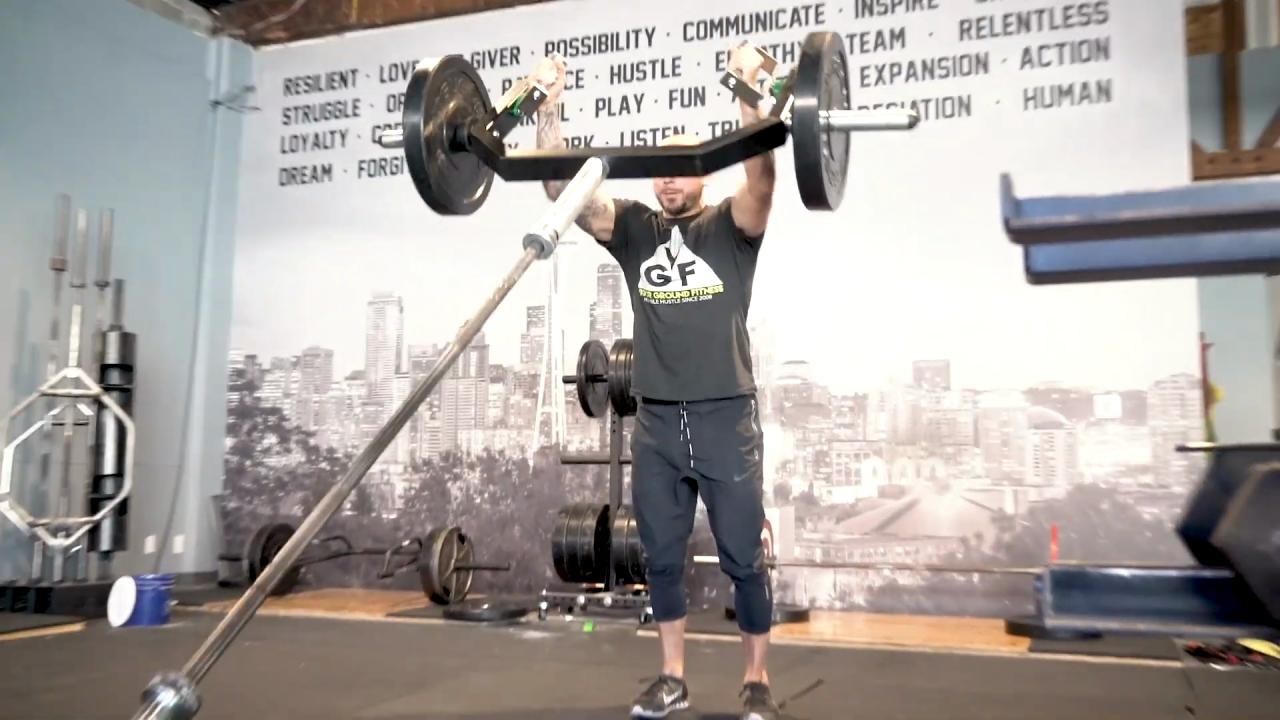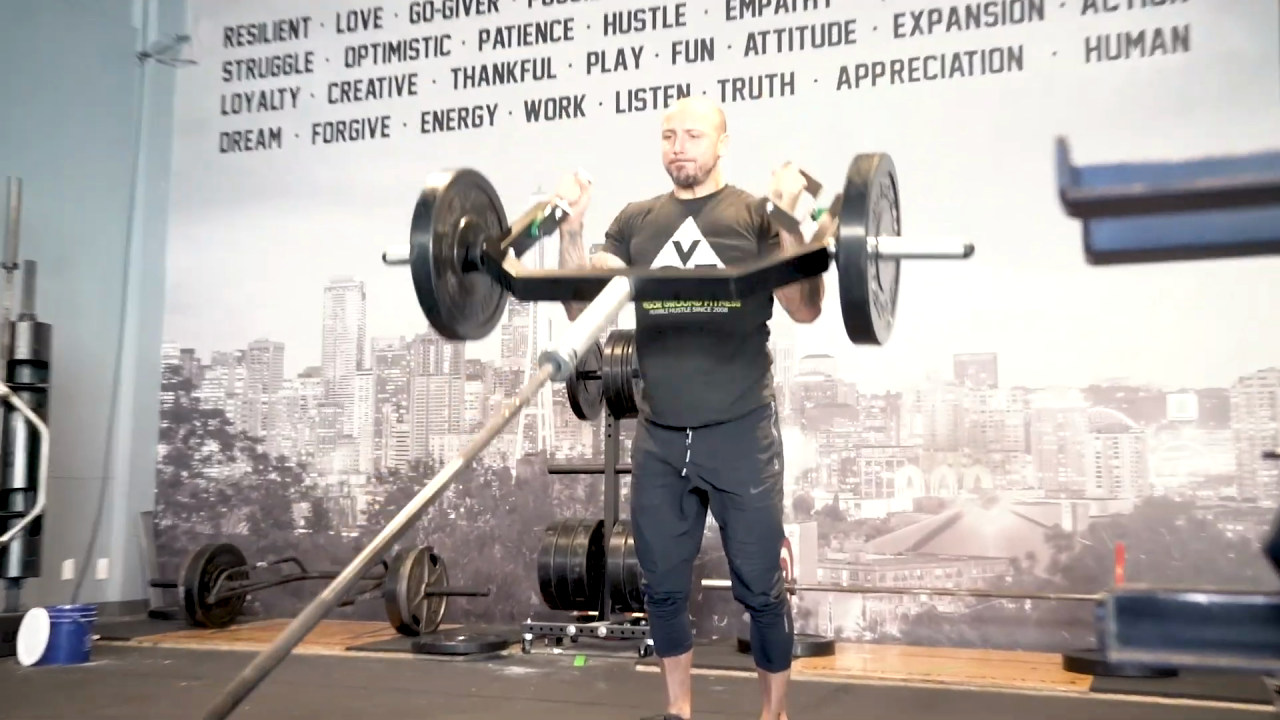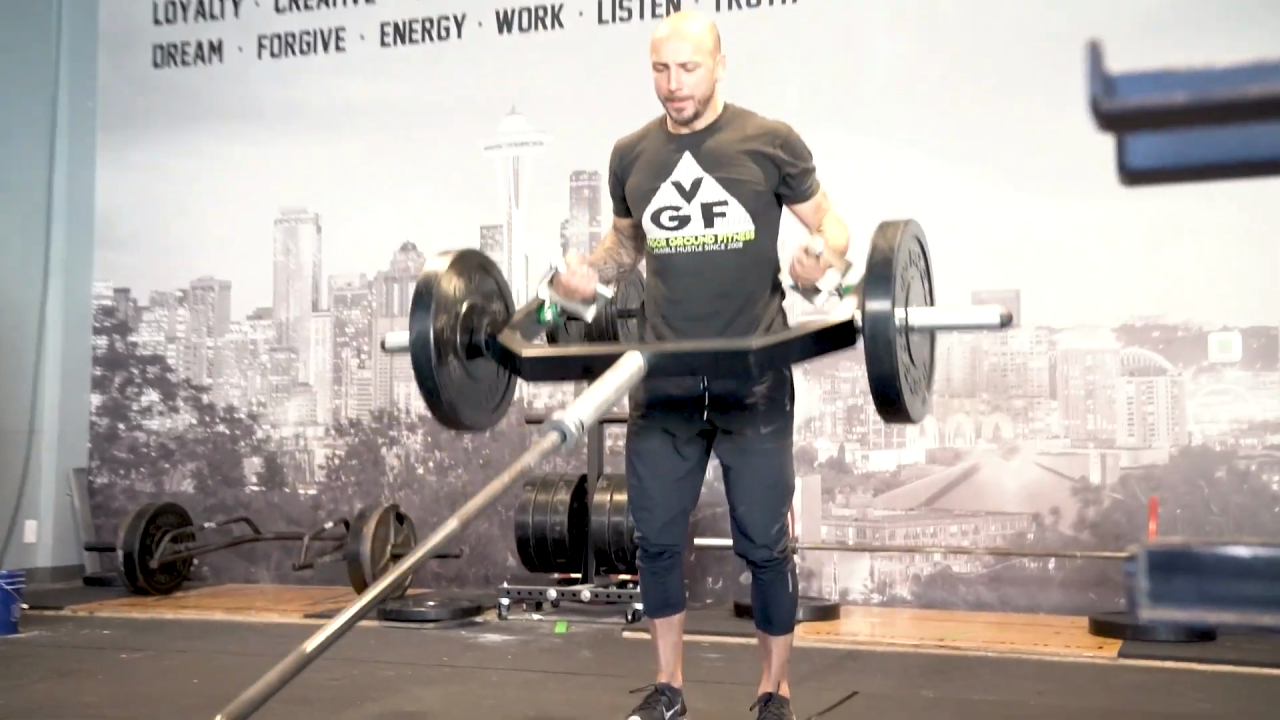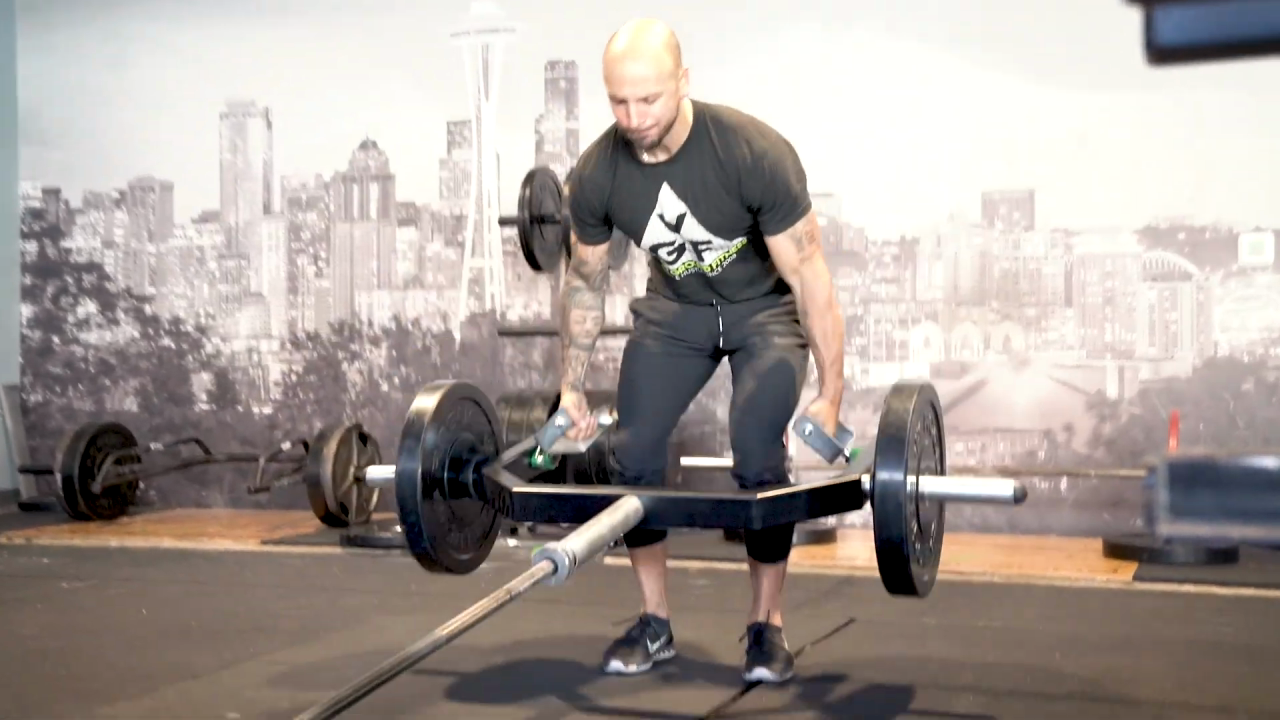
dt=0.4s
person 1, frame 1
left shoulder: (730, 226)
right shoulder: (634, 227)
left elbow: (759, 184)
right elbow: (563, 191)
left wrist: (750, 94)
right wrist: (550, 107)
left hip: (725, 419)
right hip: (656, 423)
left knee: (742, 559)
right knee: (662, 559)
person 1, frame 2
left shoulder: (755, 215)
right shoulder: (637, 221)
left elbow: (805, 307)
right elbow: (582, 298)
left wrist: (791, 222)
right wrist: (570, 225)
left hip: (740, 433)
right hip: (660, 436)
left knee: (759, 587)
right knee: (662, 587)
person 1, frame 3
left shoulder: (770, 141)
right shoulder: (630, 153)
left elbow: (830, 227)
left wrist: (821, 259)
right wrist: (587, 272)
left hip: (754, 376)
right hip: (661, 378)
left knee: (762, 540)
right knee: (656, 535)
person 1, frame 4
left shoulder: (754, 151)
right shoulder: (595, 172)
left elbow: (809, 275)
right elbow: (585, 283)
left wrist: (829, 398)
right wrist: (572, 395)
left hip: (765, 304)
right hip: (675, 307)
left knee: (756, 454)
right knee: (634, 450)
